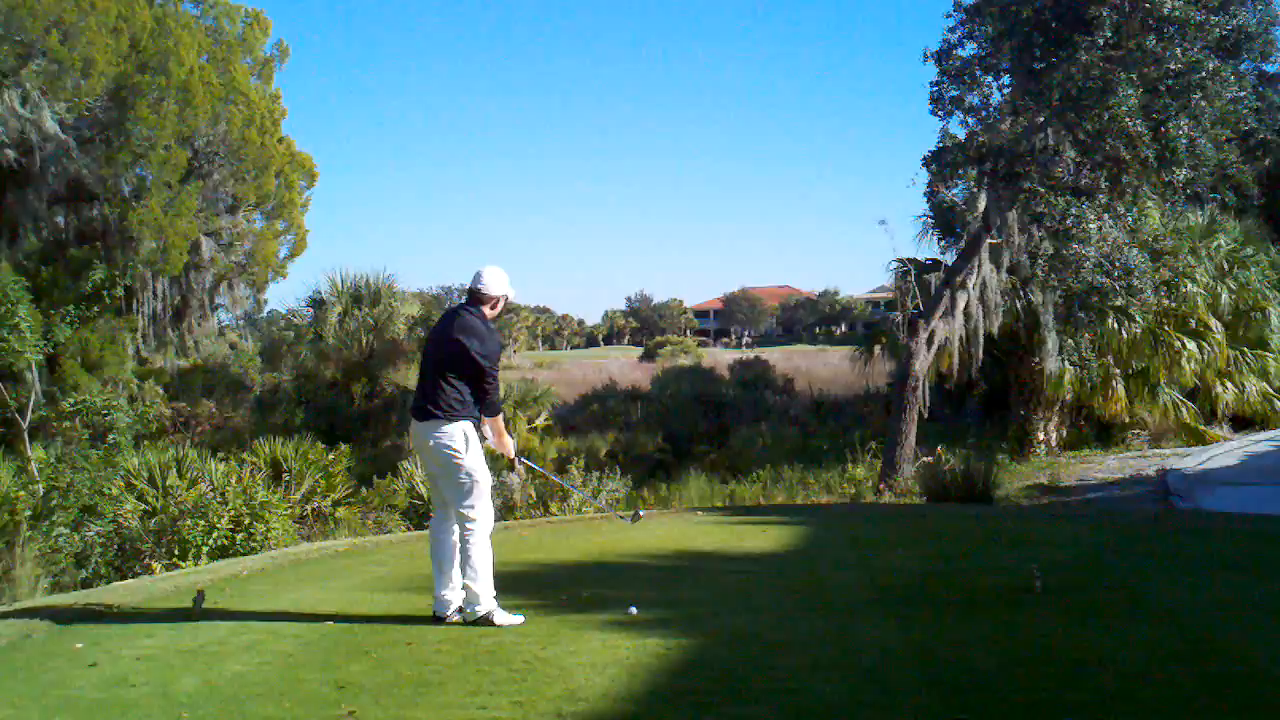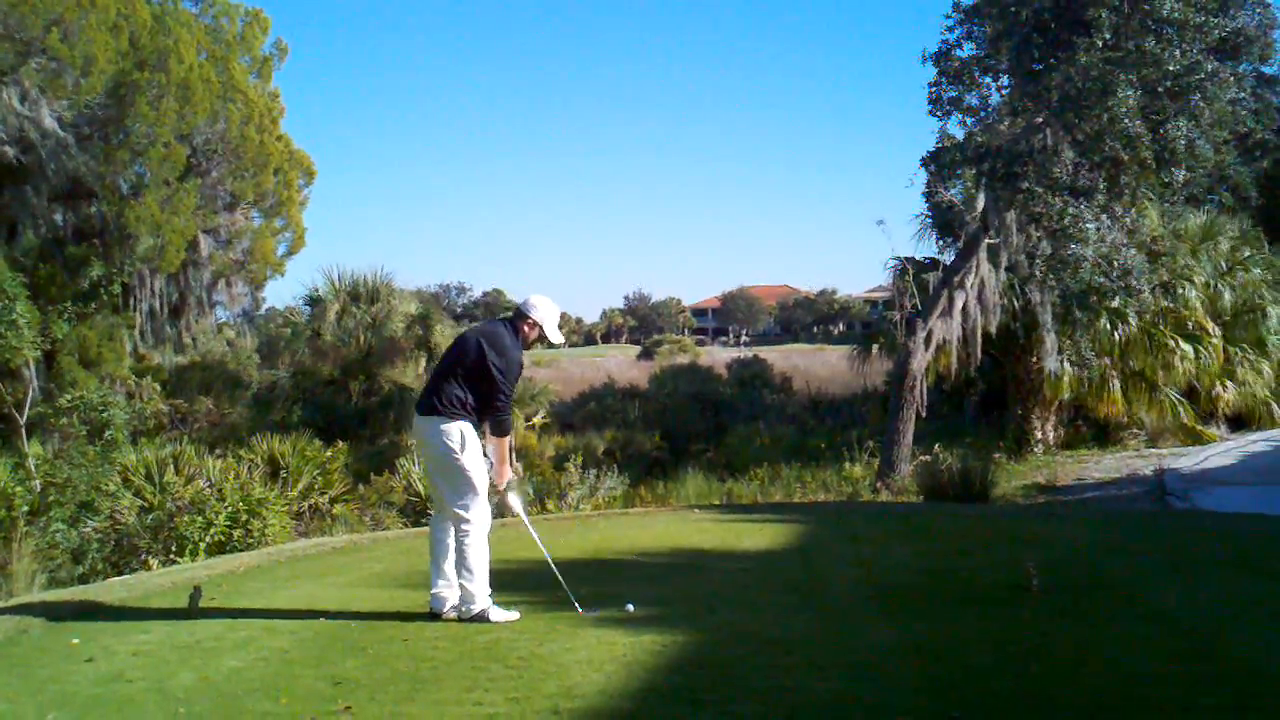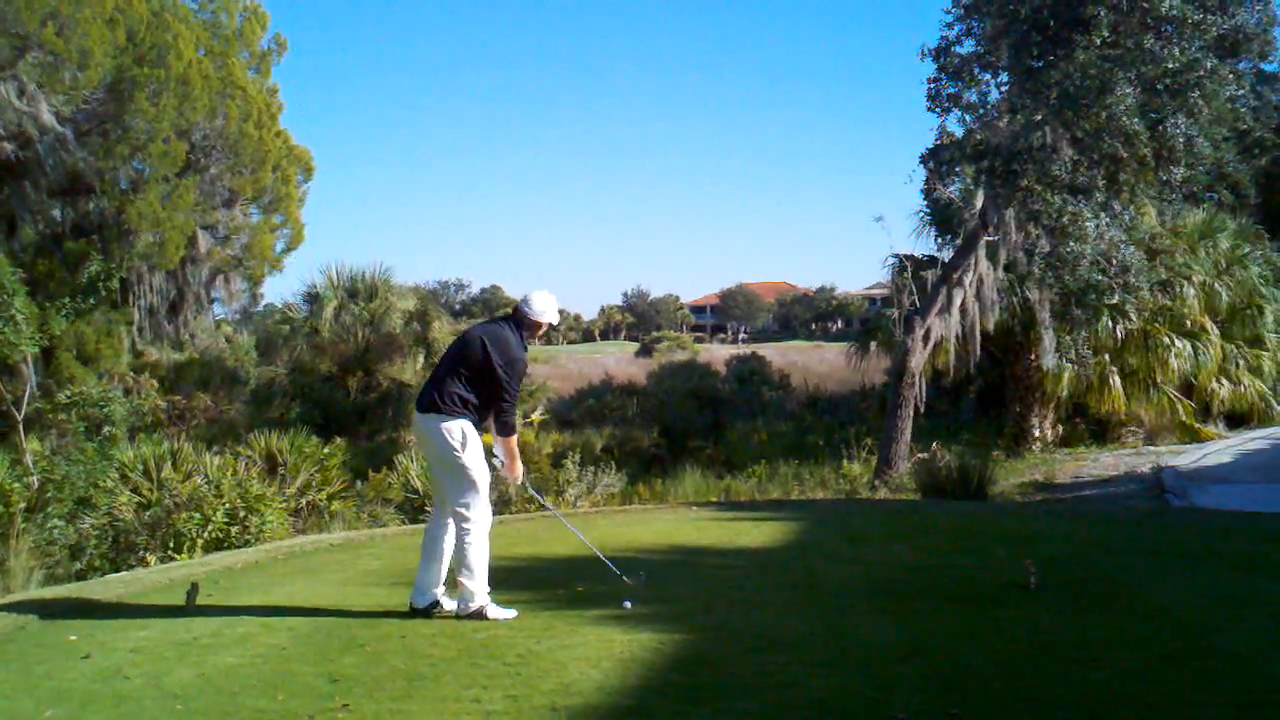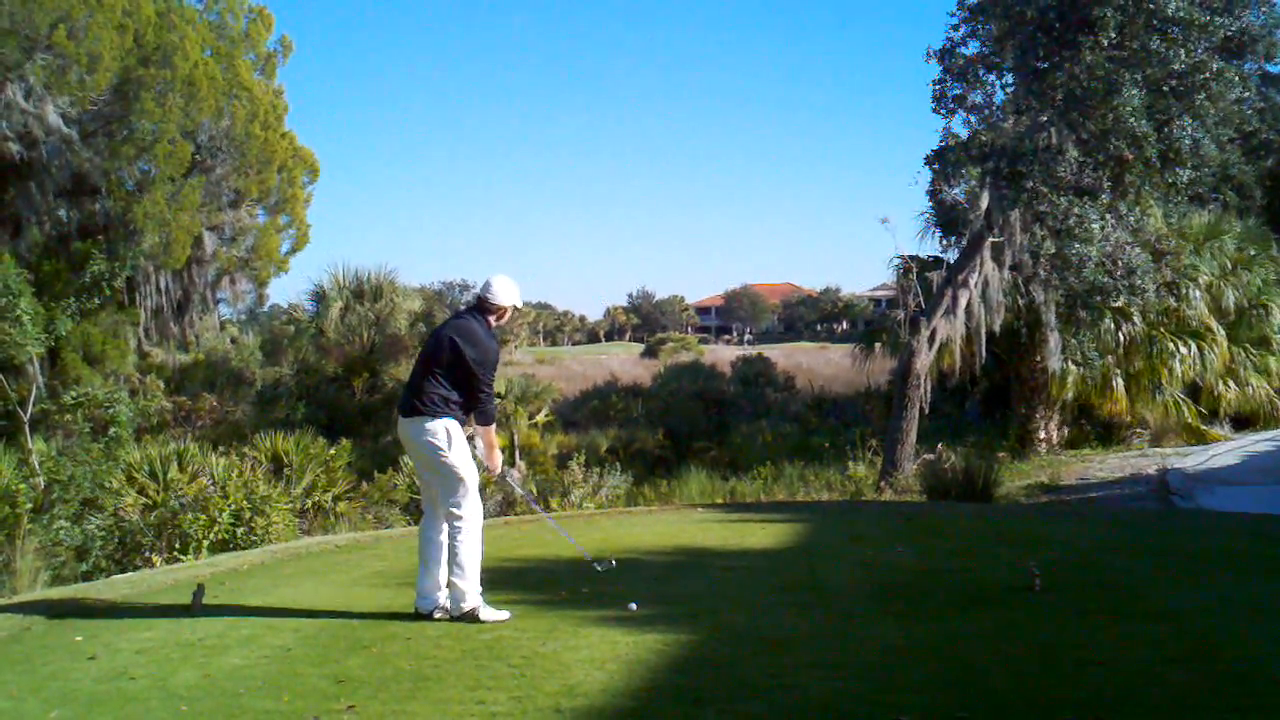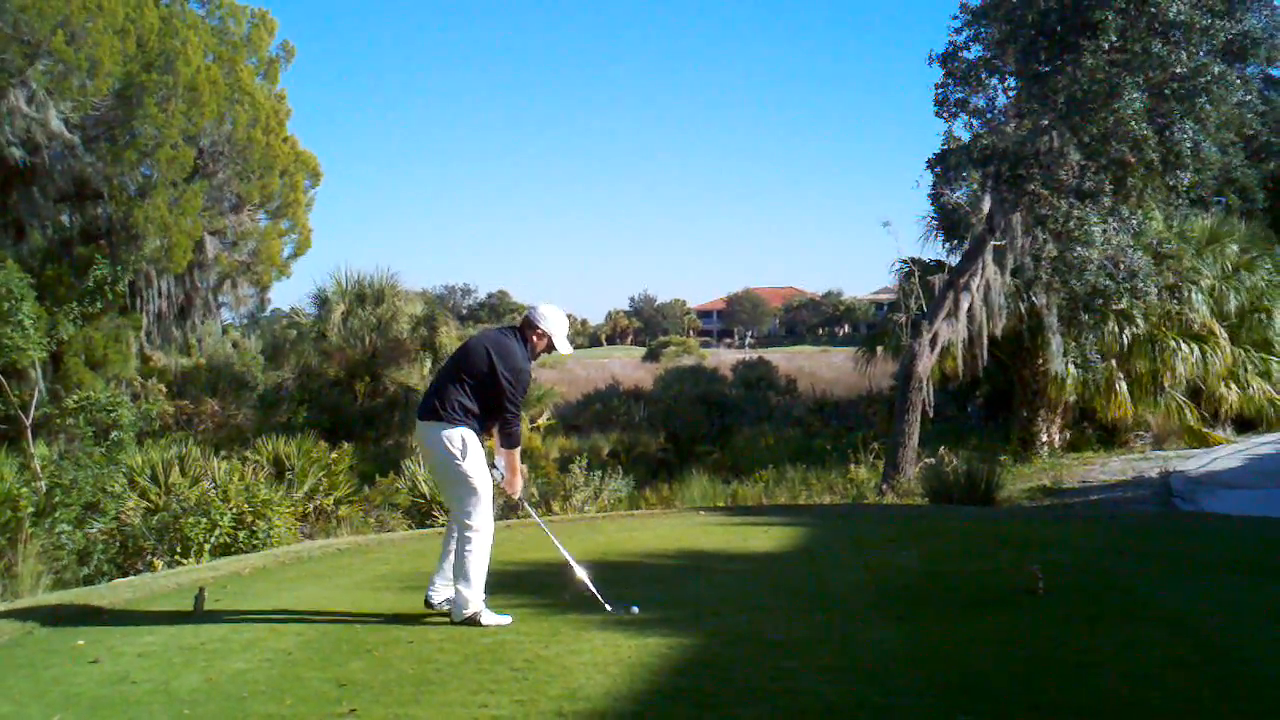
dt=1s
person 1, frame 1
left shoulder: (448, 321)
right shoulder: (484, 335)
right elbow: (489, 394)
left wrist: (489, 431)
right wrist: (502, 437)
left hip: (424, 426)
right hip: (452, 429)
left knee: (445, 516)
right knee: (476, 518)
left ankle: (447, 603)
right ankle: (480, 606)
person 1, frame 2
left shoulder: (488, 332)
right shoulder: (508, 351)
right elbow: (499, 413)
left wrist: (491, 453)
right wrist: (502, 464)
left hip: (428, 422)
right hip: (451, 427)
left knee: (447, 514)
right knee: (473, 517)
left ankle: (444, 600)
right ankle: (475, 604)
person 1, frame 3
left shoulder: (489, 330)
right shoulder: (512, 352)
right elbow: (505, 413)
left wrist: (501, 450)
right wrist: (513, 460)
left hip: (428, 418)
right hip: (451, 425)
left knee: (445, 510)
right knee: (474, 514)
left ankle: (426, 596)
right ankle: (474, 602)
person 1, frame 4
left shoulder: (456, 325)
right shoulder: (482, 341)
right elbow: (483, 401)
left wrist: (480, 441)
right wrist: (492, 449)
left hip: (413, 422)
right hip: (436, 425)
left knee: (436, 512)
right knee: (466, 513)
left ankle: (430, 600)
right ankle: (466, 603)
person 1, frame 5
left shoulder: (496, 339)
right shoulder: (515, 361)
right elbow: (510, 422)
left wrist: (501, 455)
right wrist: (514, 473)
left hip: (431, 427)
right hip: (452, 432)
left knee: (463, 515)
right knee: (477, 520)
left ankle: (442, 592)
right ankle: (467, 608)
